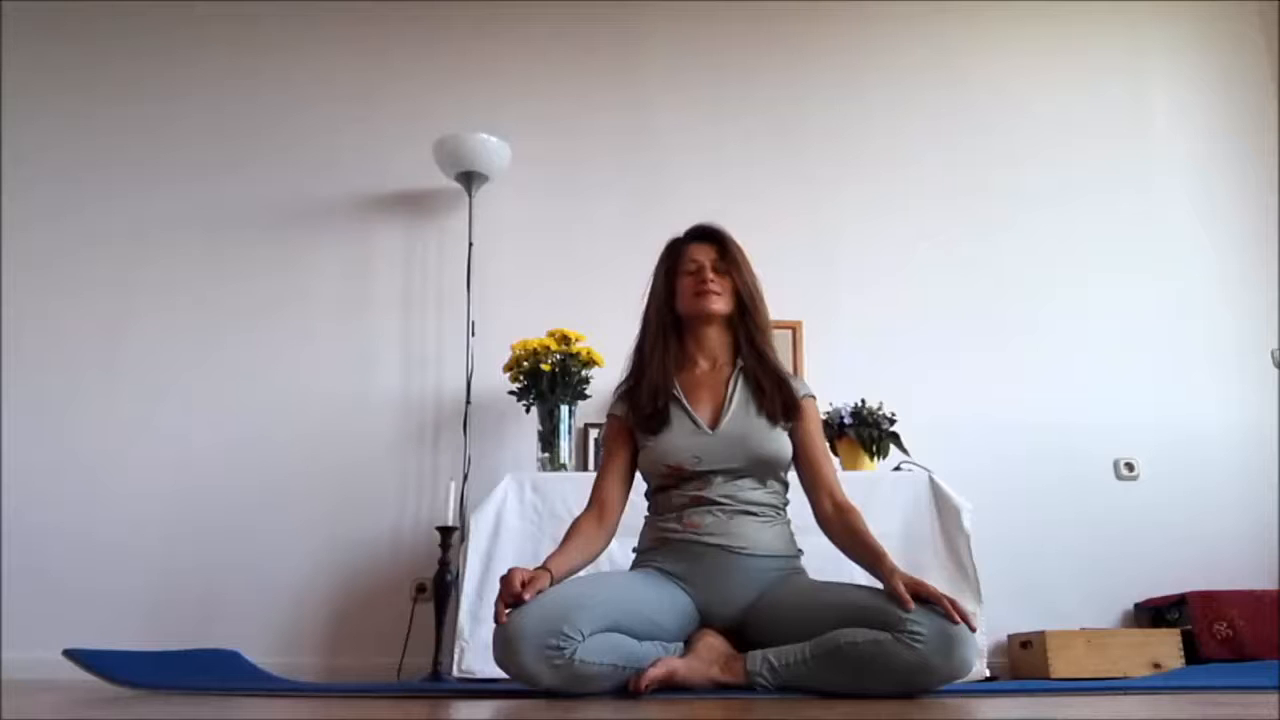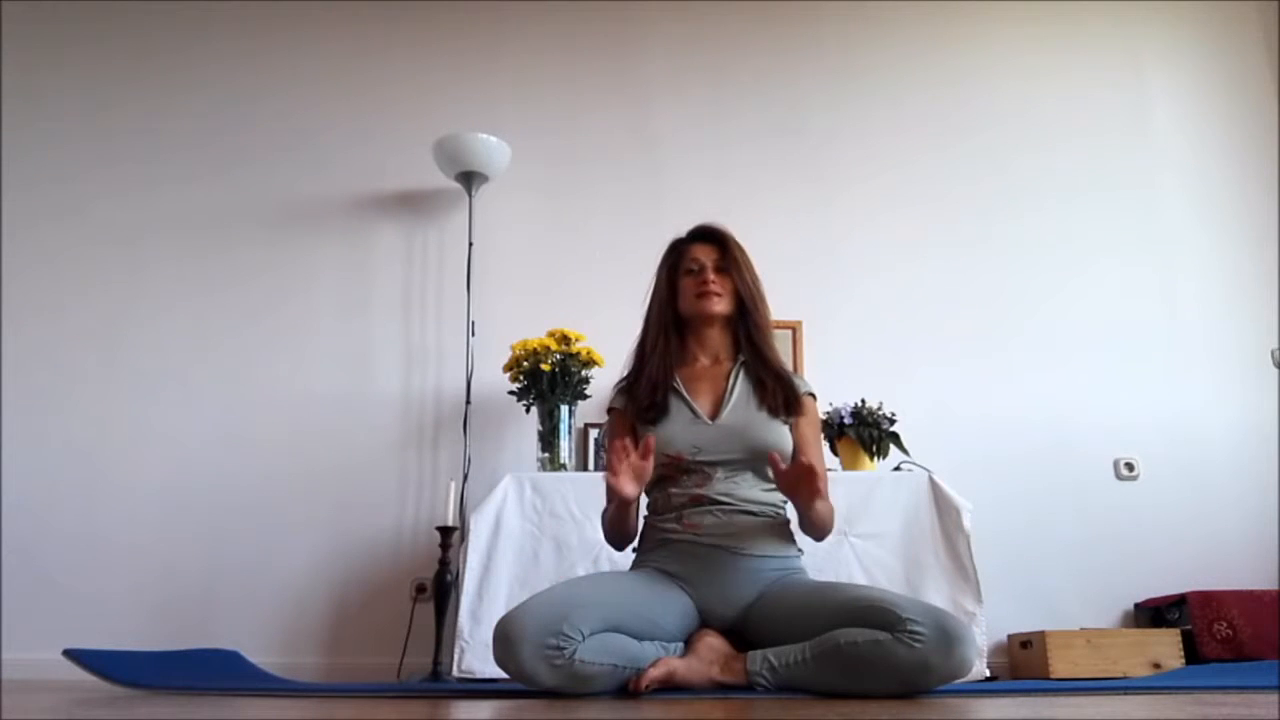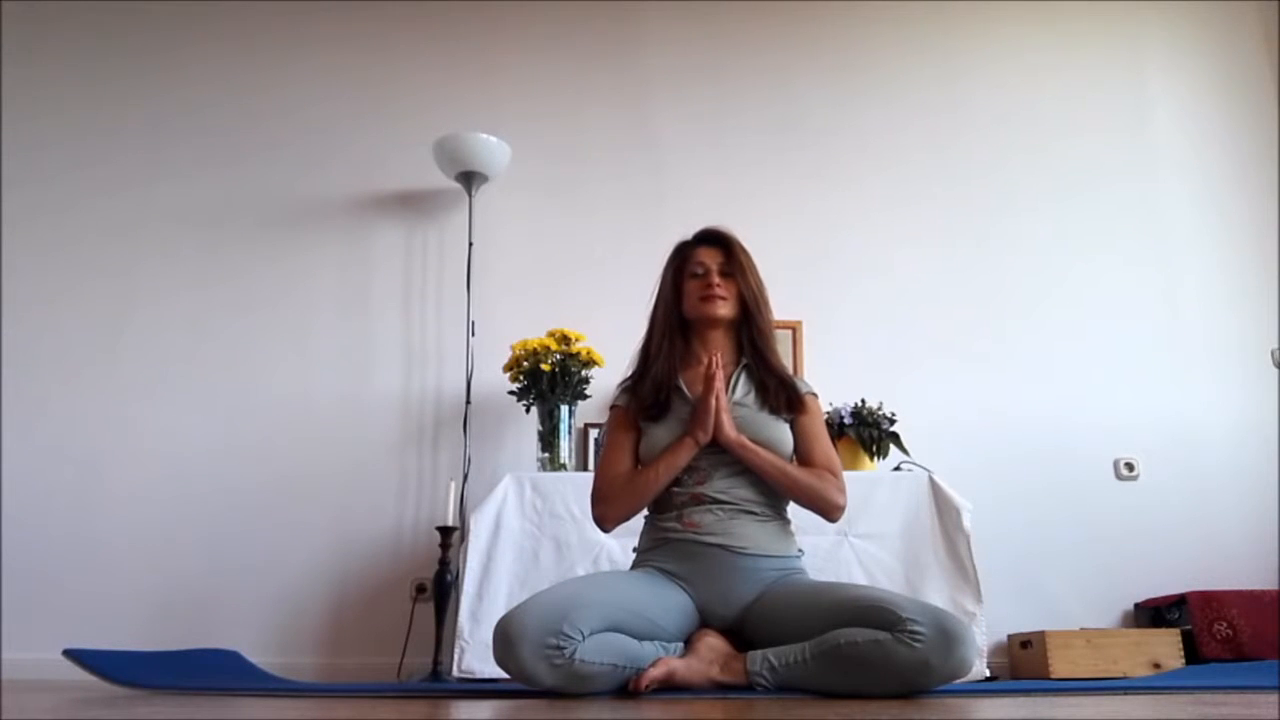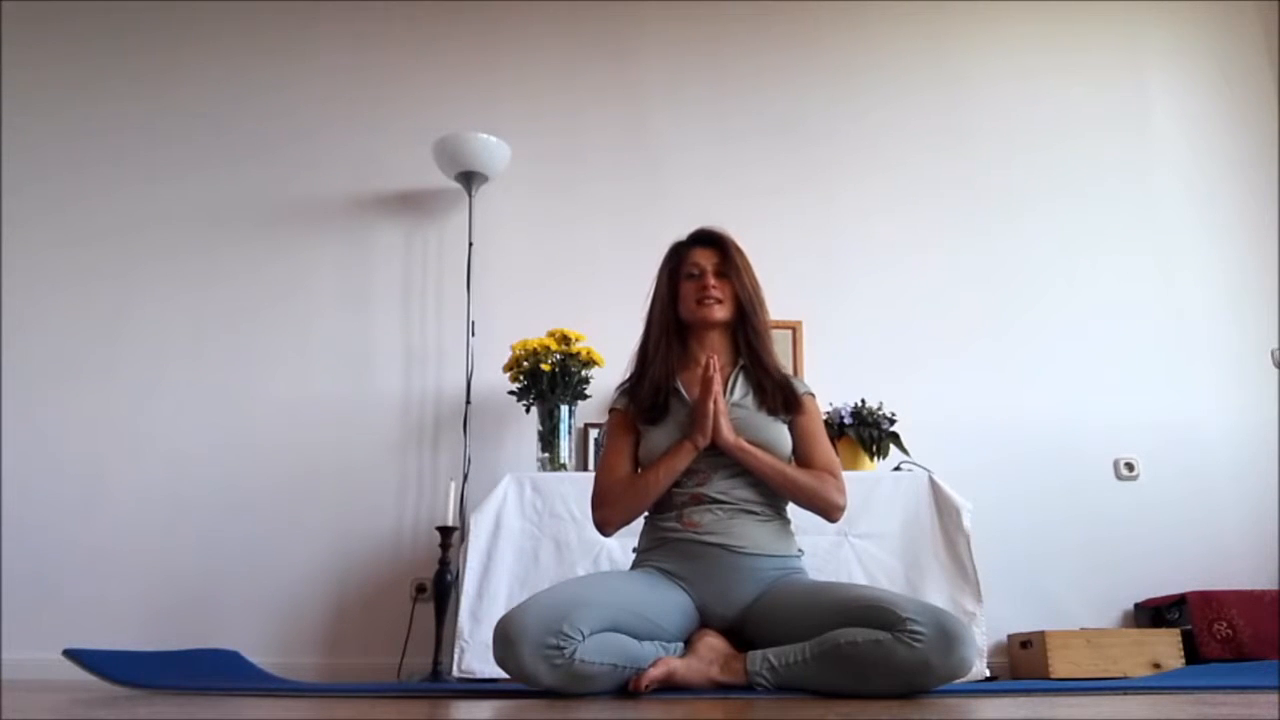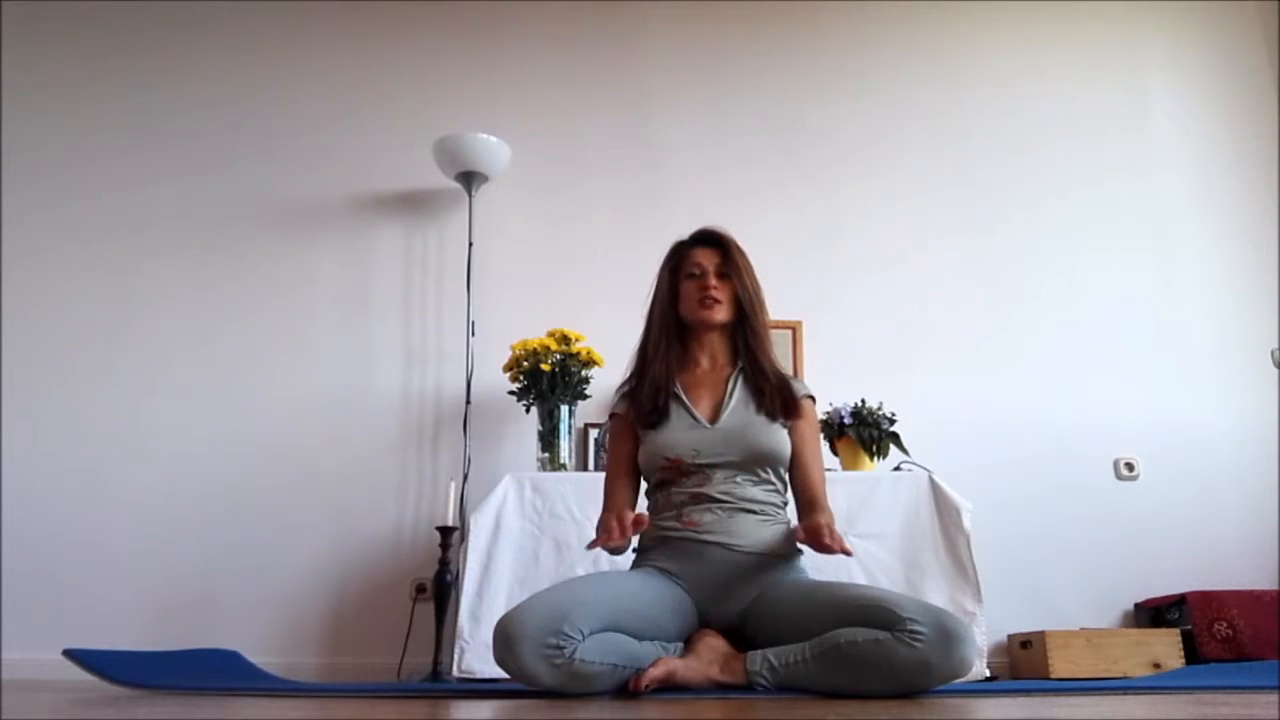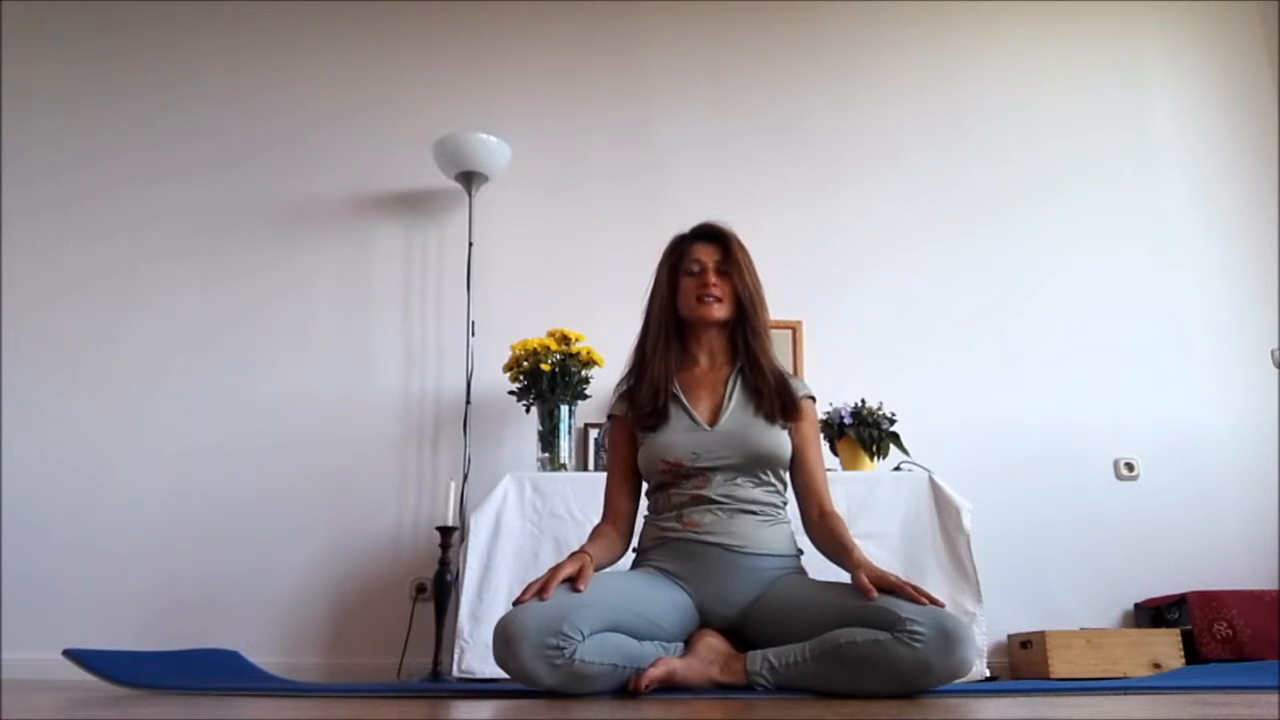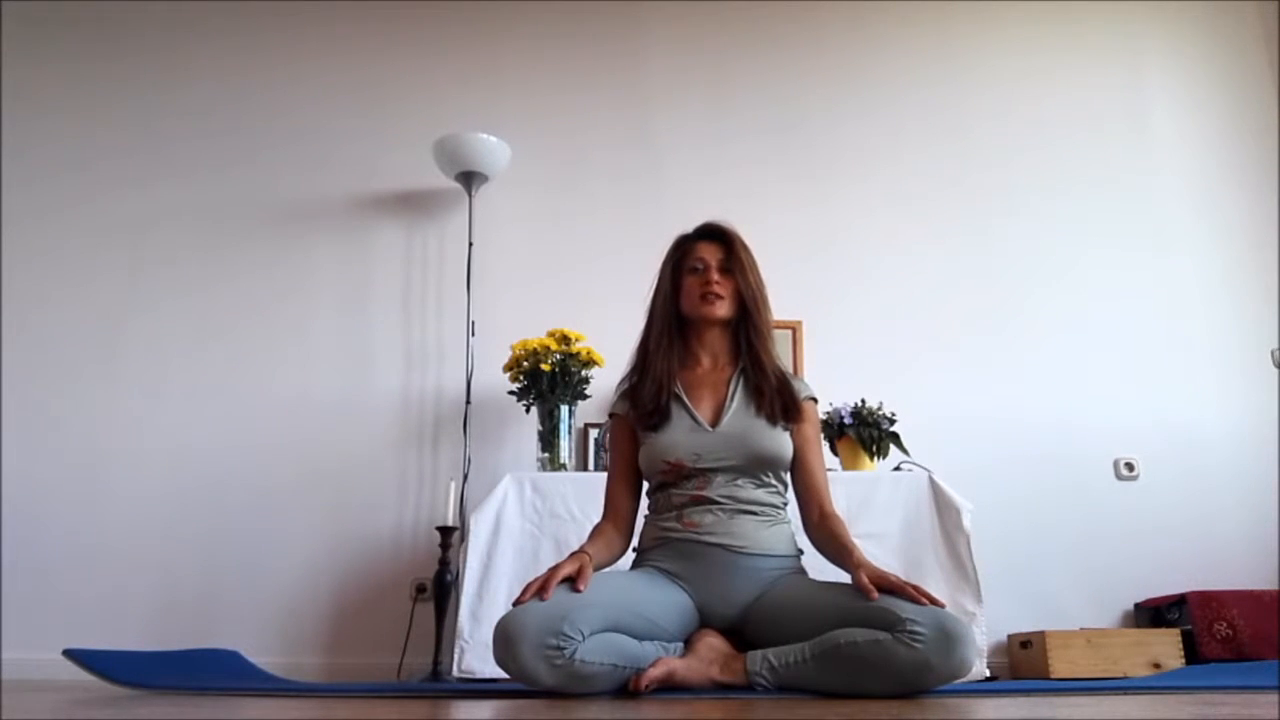
dt=0.7s
person 1, frame 1
left shoulder: (785, 391)
right shoulder: (636, 400)
left elbow: (832, 505)
right elbow: (601, 514)
left wrist: (890, 572)
right wrist: (545, 572)
left hip: (771, 579)
right hip: (668, 579)
left knee: (946, 645)
right knee: (522, 640)
left ankle: (731, 665)
right ankle: (706, 654)
person 1, frame 2
left shoulder: (786, 388)
right shoulder: (636, 396)
left elbow: (820, 523)
right elbow: (619, 533)
left wrist: (807, 499)
right wrist: (625, 499)
left hip: (771, 579)
right hip: (666, 580)
left knee: (945, 644)
right knee: (522, 641)
left ankle: (731, 665)
right ankle: (706, 655)
person 1, frame 3
left shoulder: (788, 391)
right shoulder: (639, 395)
left elbow: (832, 500)
right elbow: (607, 510)
left wrist: (734, 437)
right wrist: (693, 436)
left hip: (770, 579)
right hip: (667, 577)
left knee: (945, 643)
right knee: (523, 638)
left ankle: (731, 664)
right ankle: (707, 655)
person 1, frame 4
left shoulder: (786, 391)
right shoulder: (637, 398)
left elbow: (832, 500)
right elbow: (607, 515)
left wrist: (733, 440)
right wrist: (691, 440)
left hip: (770, 578)
right hip: (666, 577)
left knee: (945, 643)
right knee: (523, 638)
left ankle: (732, 666)
right ankle: (711, 657)
person 1, frame 5
left shoulder: (787, 393)
right shoulder: (638, 400)
left elbow: (815, 505)
right elbow: (614, 514)
left wrist: (816, 528)
right wrist: (617, 527)
left hip: (770, 581)
right hip: (667, 577)
left knee: (945, 642)
right knee: (522, 639)
left ankle: (733, 665)
right ankle: (711, 658)
person 1, frame 6
left shoulder: (786, 392)
right shoulder: (636, 399)
left elbow: (819, 512)
right elbow: (617, 522)
left wrist: (858, 562)
right wrist: (585, 557)
left hip: (771, 579)
right hip: (667, 578)
left knee: (945, 644)
right knee: (522, 639)
left ankle: (731, 665)
right ankle: (710, 657)
person 1, frame 7
left shoulder: (787, 392)
right shoulder: (638, 397)
left elbow: (819, 514)
right elbow: (617, 521)
left wrist: (858, 563)
right wrist: (584, 556)
left hip: (772, 579)
right hip: (667, 578)
left knee: (944, 644)
right knee: (523, 638)
left ankle: (732, 665)
right ankle: (705, 656)
